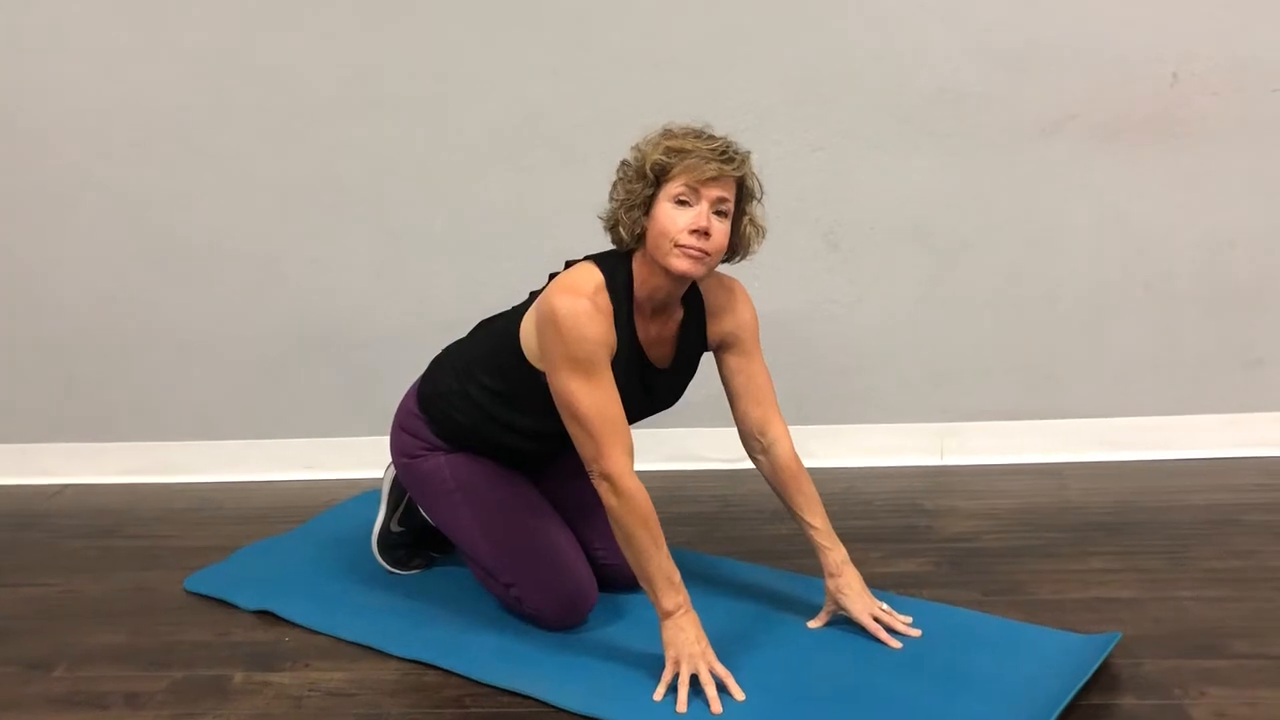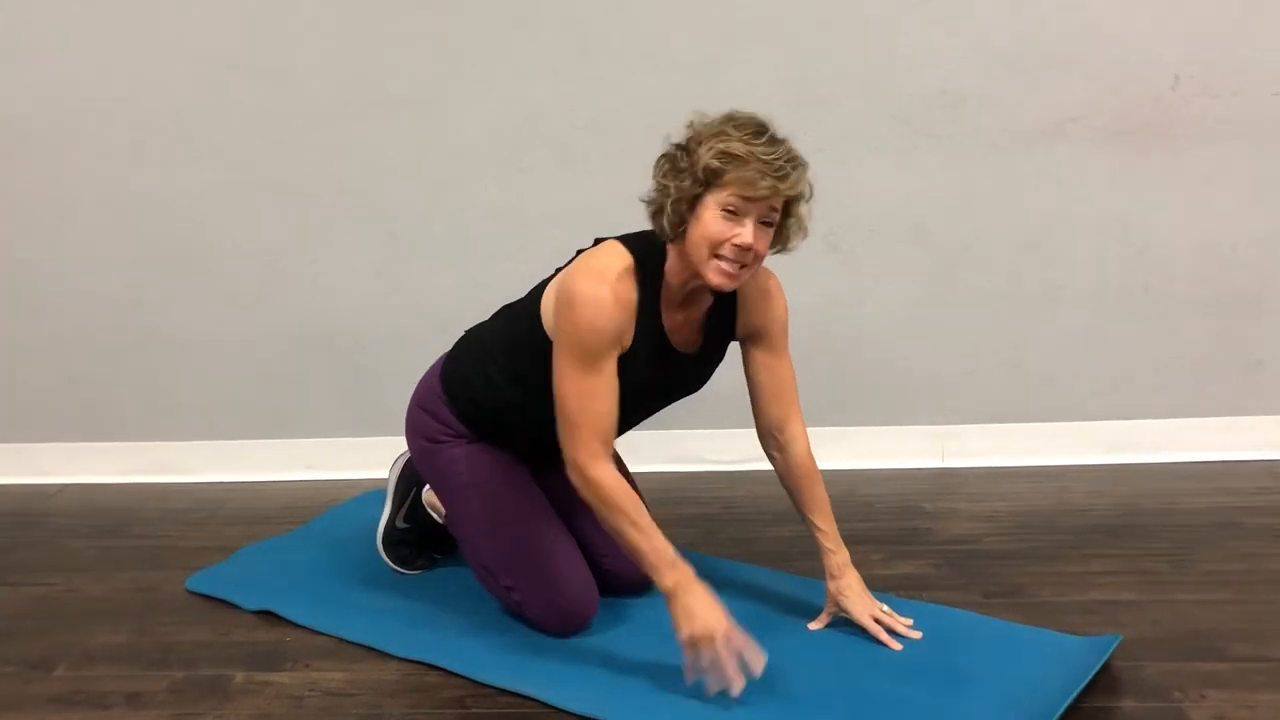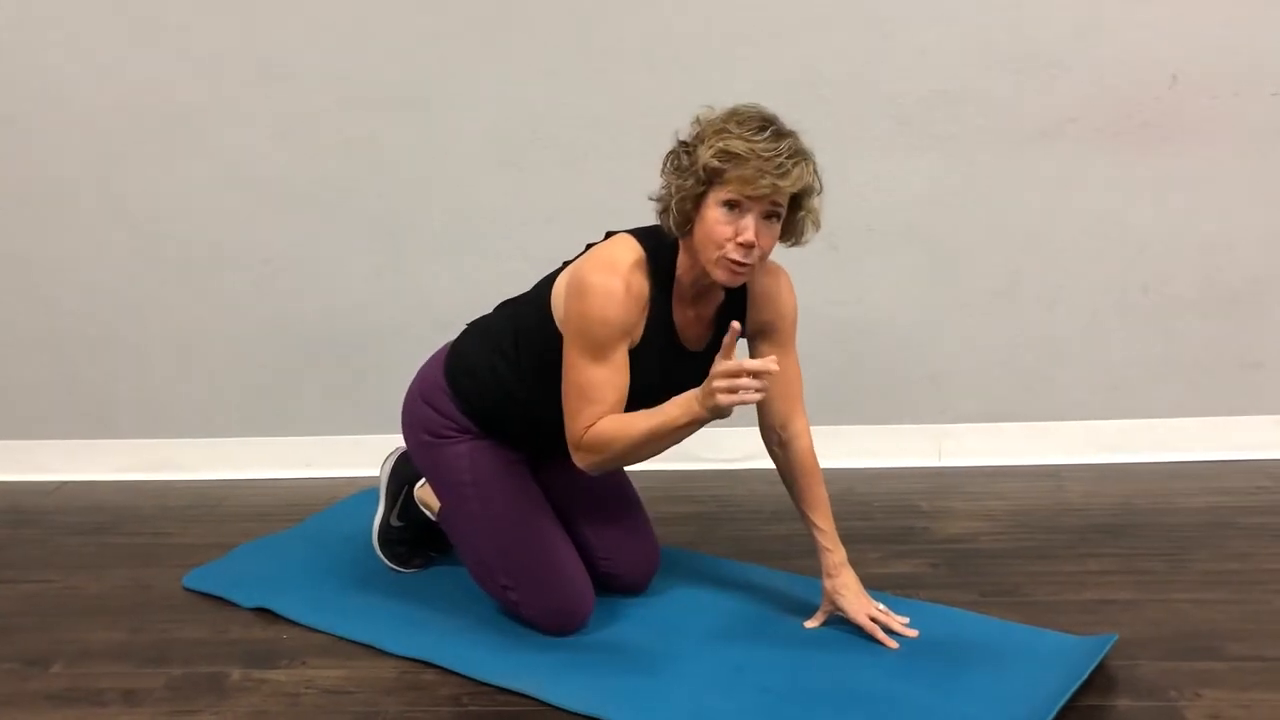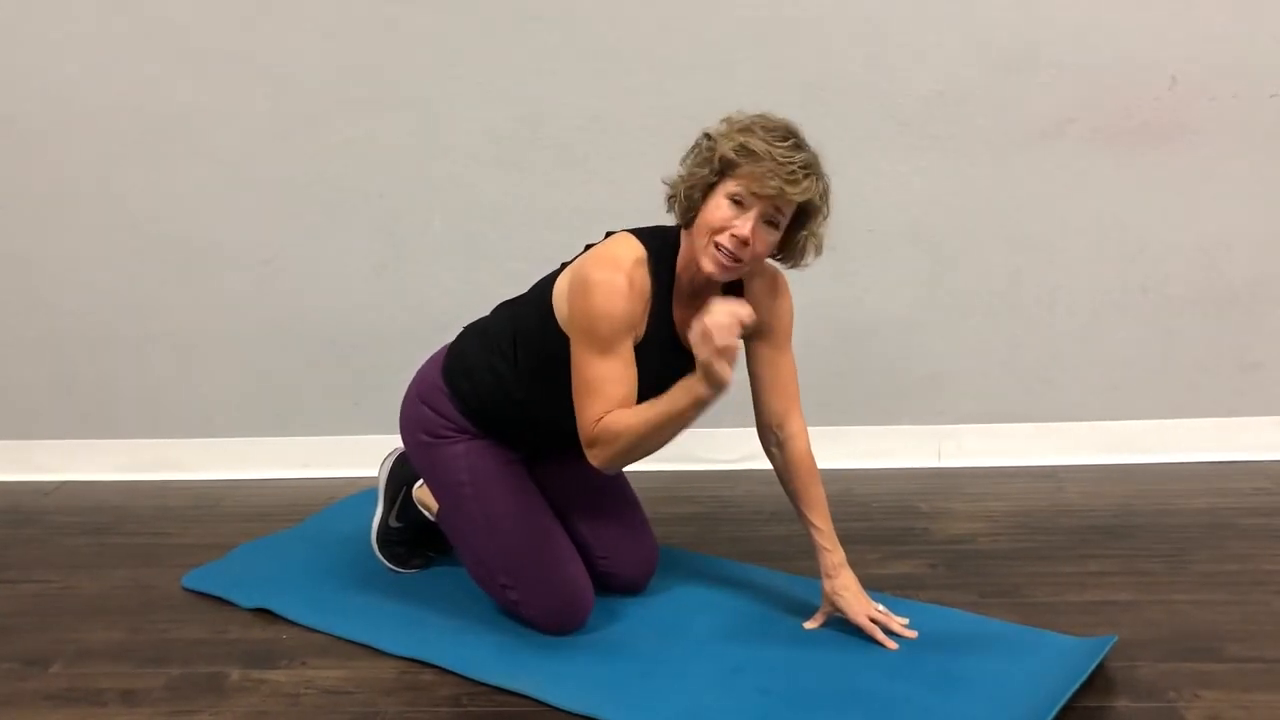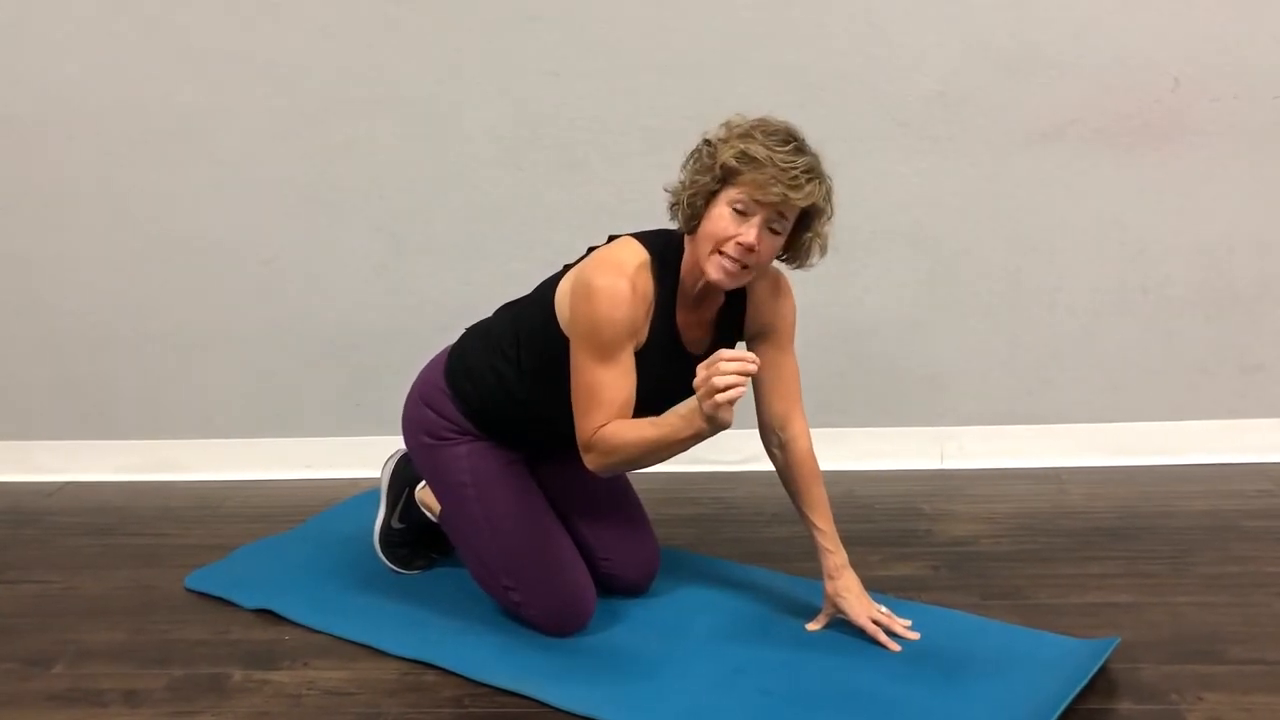
dt=0.7s
person 1, frame 1
left shoulder: (723, 304)
right shoulder: (578, 306)
left elbow: (767, 438)
right elbow: (612, 474)
left wrist: (838, 565)
right wrist: (676, 615)
left hip: (539, 440)
right hip: (446, 436)
left knee: (622, 568)
right knee: (562, 600)
left ankle: (499, 511)
right ankle: (424, 509)
person 1, frame 2
left shoulder: (757, 296)
right shoulder: (602, 290)
left elbow: (784, 436)
right elbow: (588, 463)
left wrist: (840, 569)
right wrist: (682, 589)
left hip: (548, 435)
right hip: (464, 423)
left knee: (628, 574)
right knee: (563, 607)
left ankle: (488, 506)
right ankle: (431, 503)
person 1, frame 3
left shoulder: (767, 291)
right shoulder: (614, 281)
left elbow: (787, 431)
right elbow: (590, 448)
left wrist: (835, 566)
right wrist: (703, 403)
left hip: (550, 424)
right hip: (463, 412)
left knee: (631, 572)
right knee: (560, 607)
left ankle: (496, 504)
right ankle: (424, 498)
person 1, frame 4
left shoulder: (762, 292)
right shoulder: (614, 278)
left elbow: (783, 430)
right elbow: (605, 447)
left wrist: (835, 566)
right wrist: (702, 385)
left hip: (551, 427)
right hip: (462, 414)
left knee: (631, 572)
right knee: (559, 607)
left ankle: (497, 507)
right ankle: (421, 497)
person 1, frame 5
left shoulder: (766, 295)
right shoulder: (618, 283)
left elbow: (786, 433)
right elbow: (600, 448)
left wrist: (837, 568)
right wrist: (700, 417)
left hip: (552, 426)
right hip: (464, 413)
left knee: (632, 573)
right knee: (562, 609)
left ankle: (501, 506)
right ankle: (424, 499)
